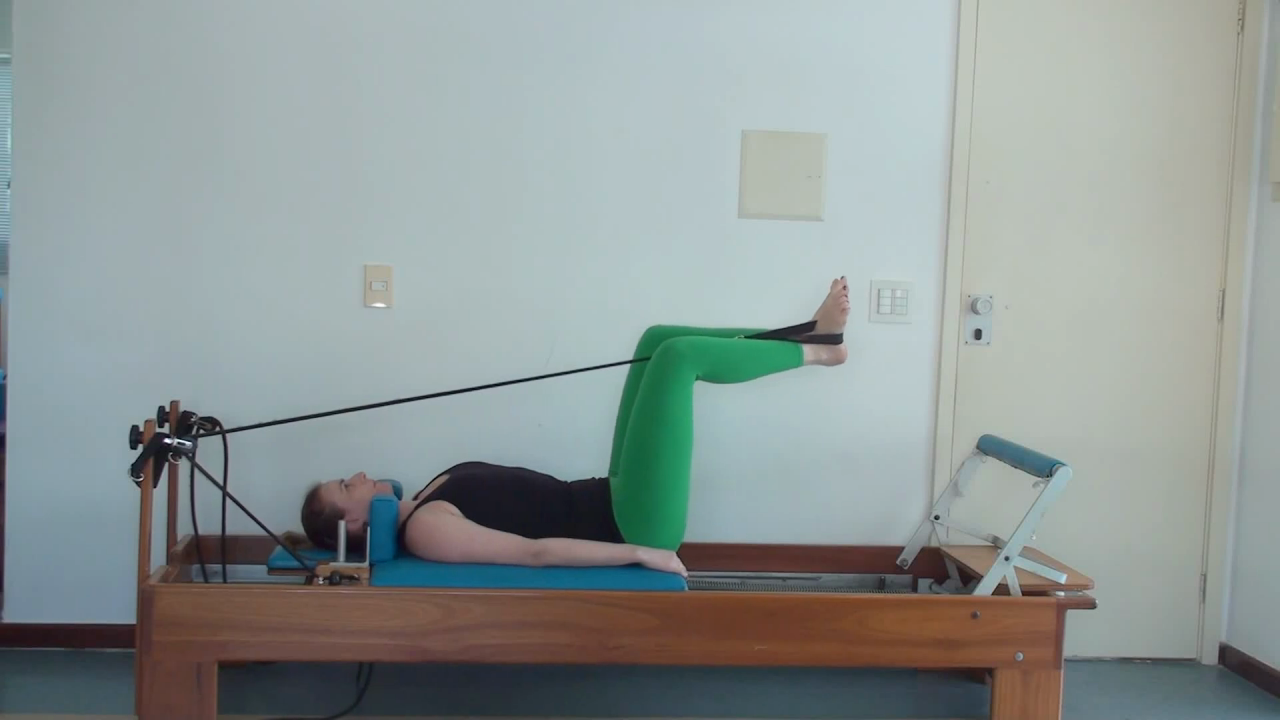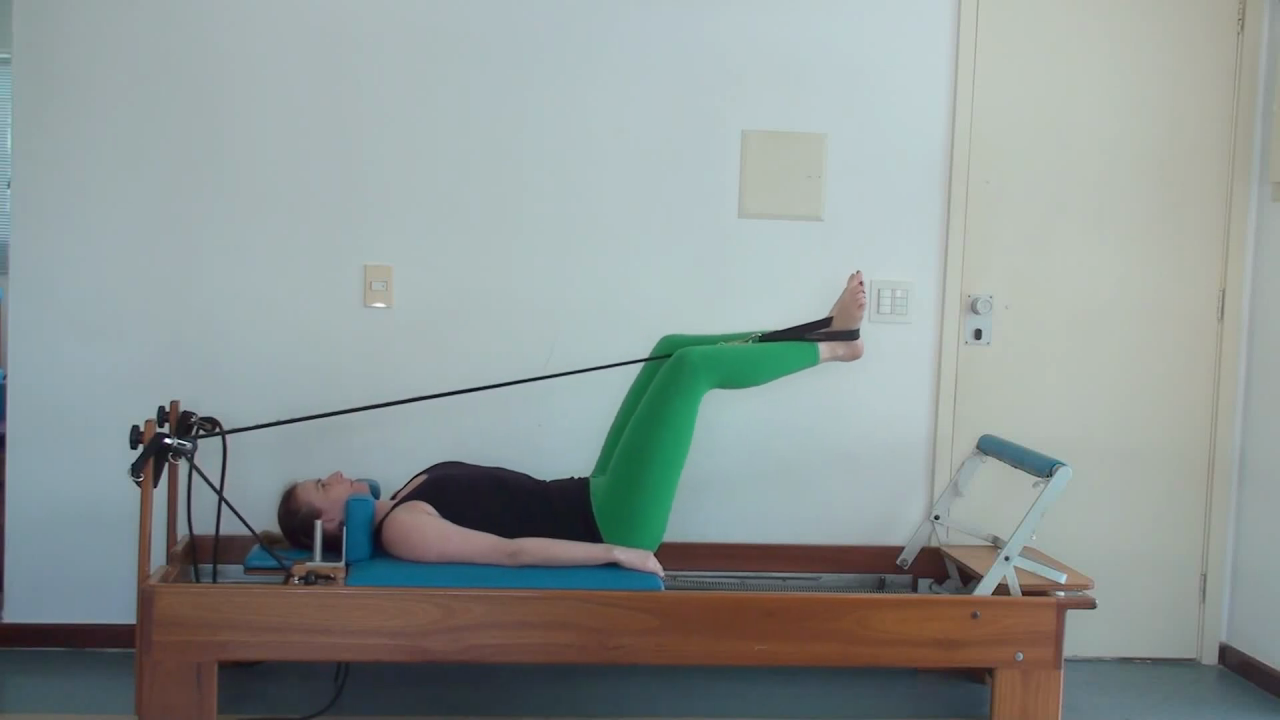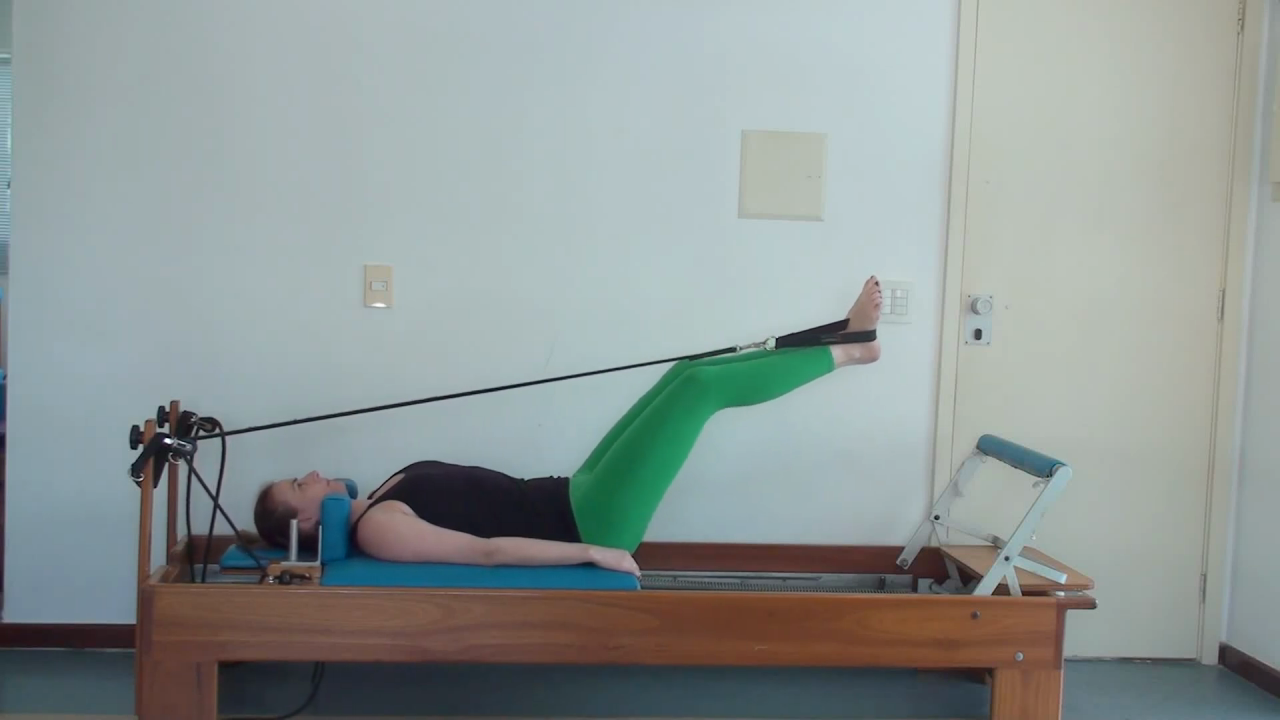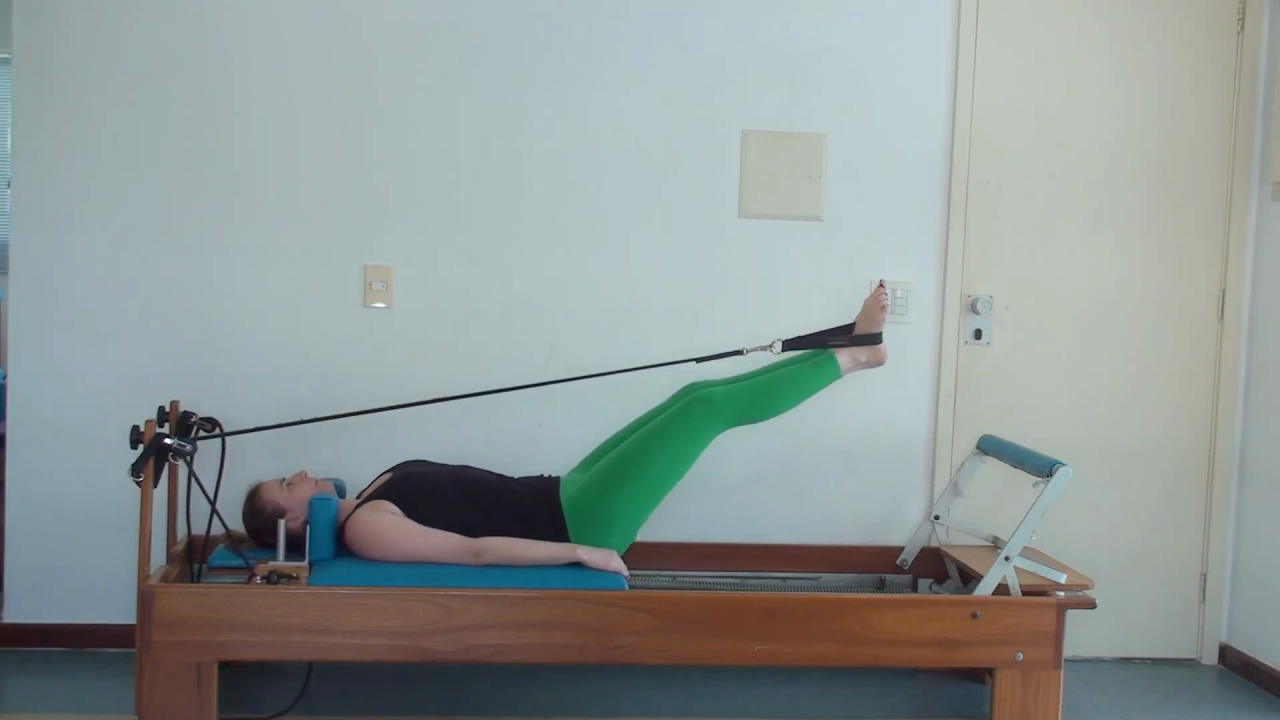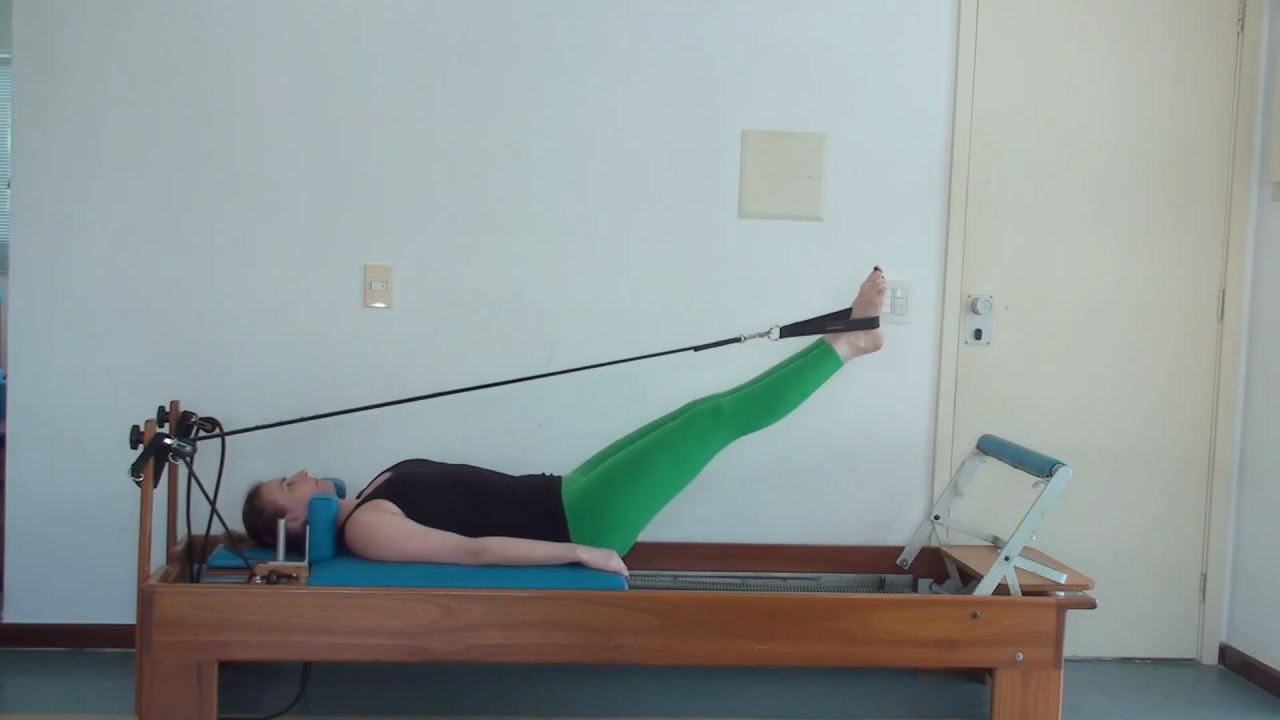
dt=0.7s
person 1, frame 1
left shoulder: (429, 501)
right shoulder: (424, 531)
right elbow: (534, 553)
right wrist: (640, 553)
left hip: (613, 500)
right hip: (630, 525)
left knee: (660, 340)
right knee: (679, 354)
left ankle: (807, 338)
right ankle: (813, 351)
person 1, frame 2
left shoulder: (406, 501)
right shoulder: (401, 531)
right elbow: (511, 551)
right wrist: (617, 553)
left hip: (593, 500)
right hip: (609, 523)
left knee: (672, 349)
right knee: (693, 366)
left ankle: (821, 336)
right ankle: (830, 349)
person 1, frame 3
left shoulder: (382, 500)
right shoulder: (377, 530)
right elbow: (487, 550)
right wrist: (592, 553)
left hip: (572, 496)
right hip: (586, 522)
left knee: (689, 372)
right knee: (703, 386)
left ankle: (839, 340)
right ankle: (846, 352)
person 1, frame 4
left shoulder: (371, 499)
right shoulder: (365, 530)
right elbow: (473, 551)
right wrist: (579, 552)
left hip: (564, 499)
right hip: (574, 520)
left knee: (696, 395)
right knee: (710, 406)
left ankle: (848, 347)
right ankle: (851, 357)
person 1, frame 5
left shoulder: (373, 497)
right shoulder: (365, 530)
right elbow: (473, 550)
right wrist: (578, 552)
left hip: (562, 494)
right hip: (575, 522)
left knee: (710, 409)
right knee: (717, 417)
left ankle: (844, 338)
right ankle: (844, 344)
